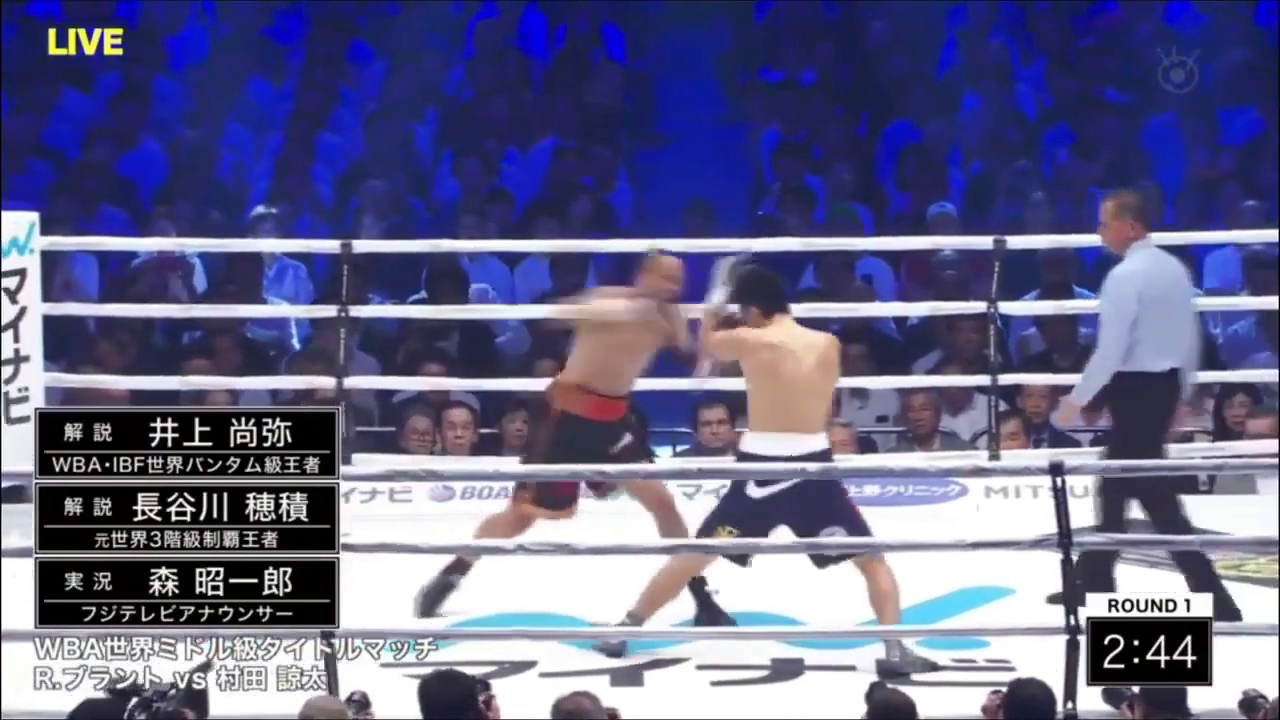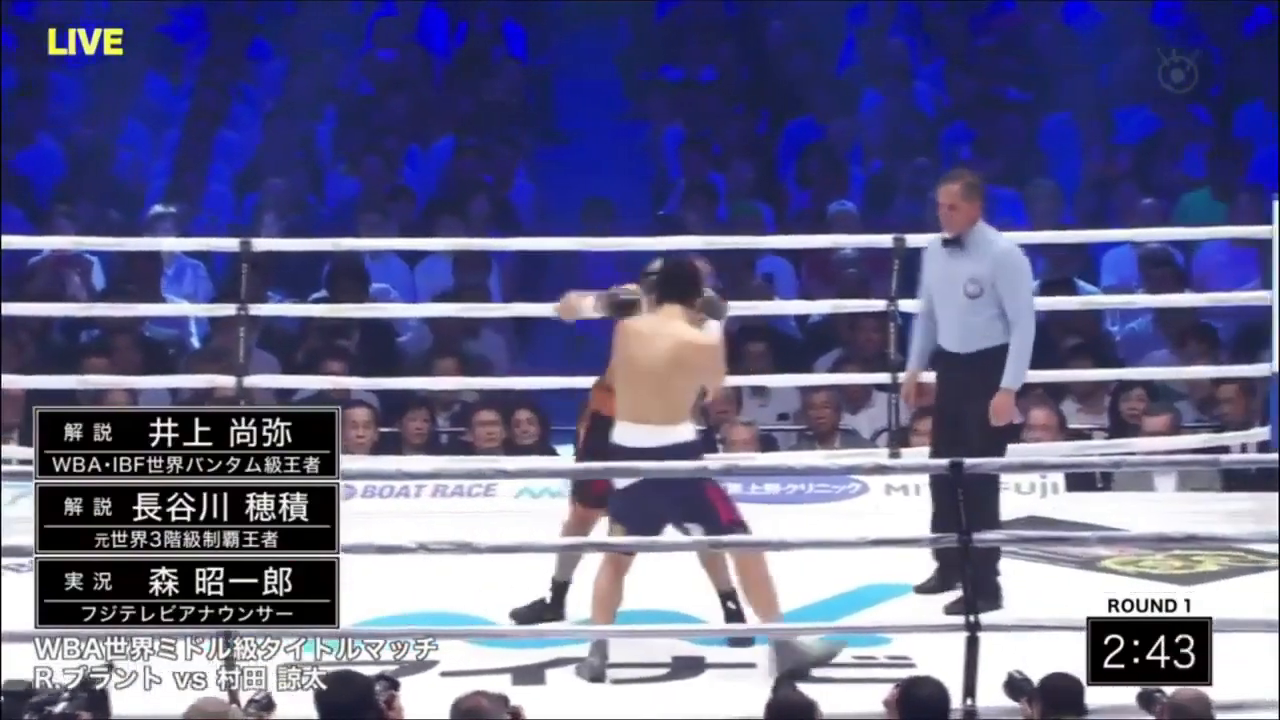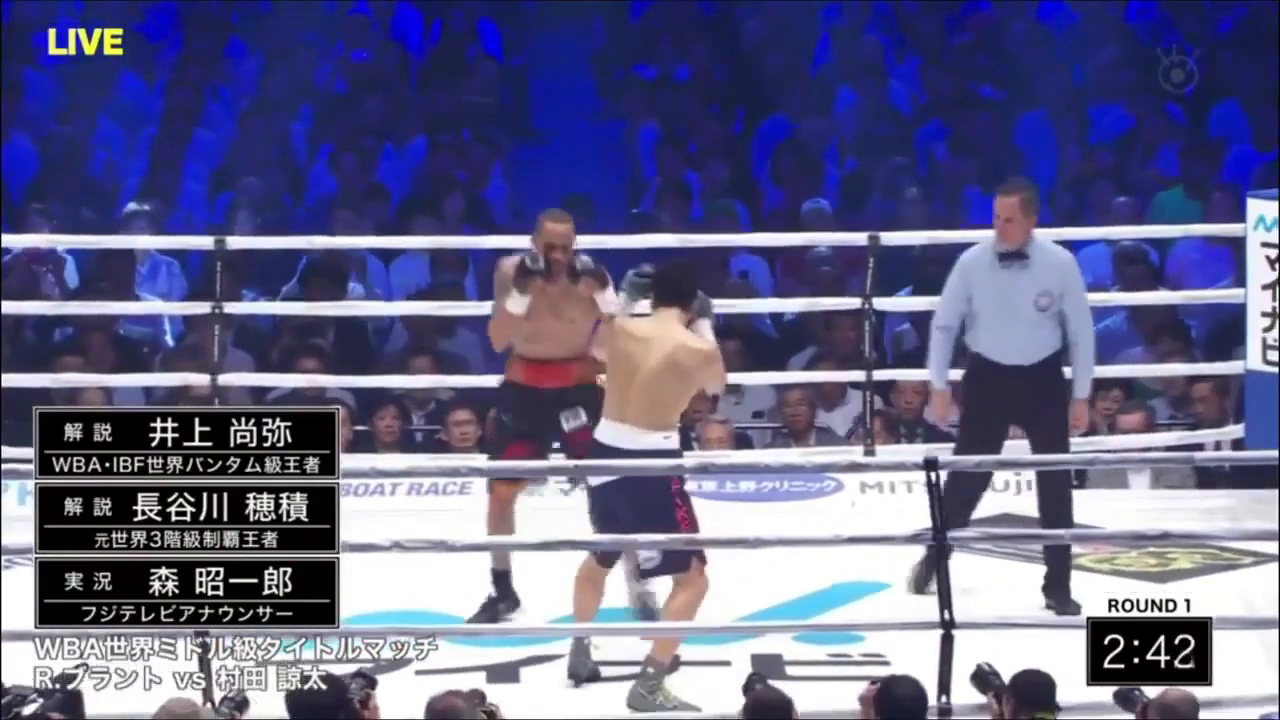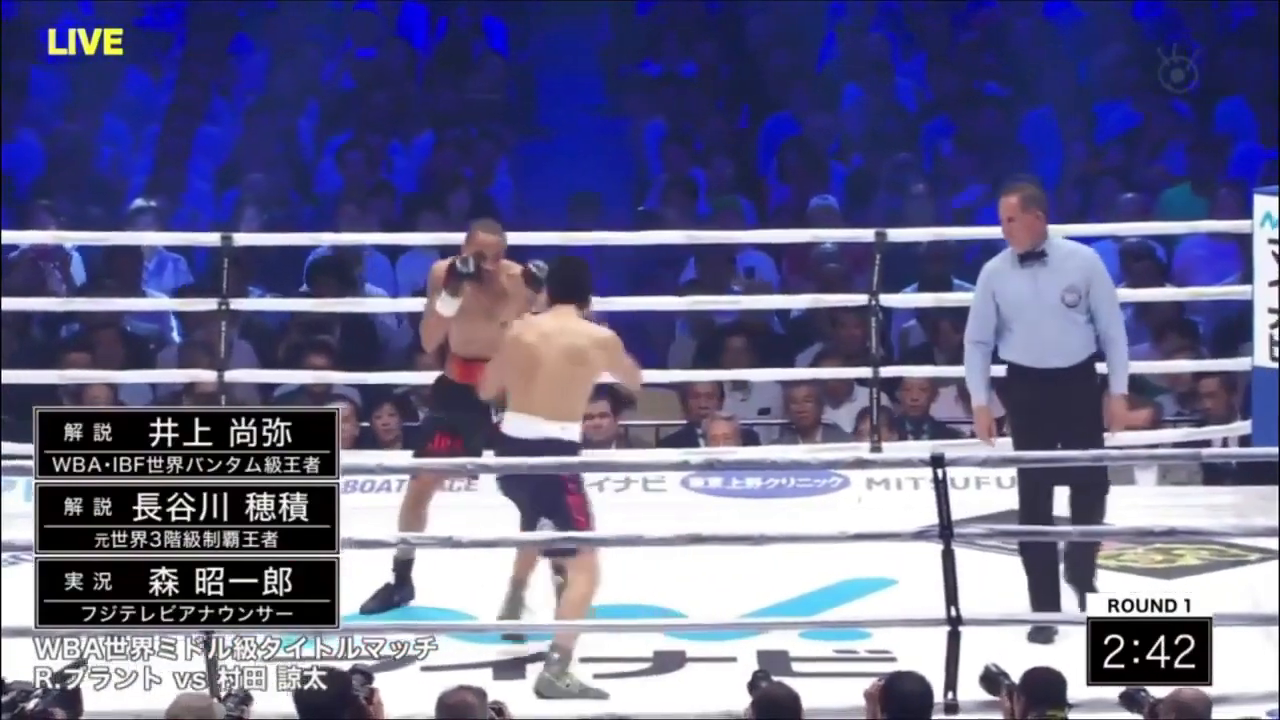
dt=0.7s
person 1, frame 1
left shoulder: (1125, 275)
right shoulder: (1174, 268)
left elbow: (1110, 348)
right elbow: (1189, 336)
left wrist: (1078, 398)
right wrist: (1183, 392)
left hip: (1137, 390)
right hip: (1164, 386)
left knee: (1160, 499)
right knee: (1116, 483)
left ankle: (1214, 597)
right ankle: (1092, 577)
person 1, frame 2
left shoulder: (1002, 254)
right shoulder: (936, 252)
left elbow: (1022, 324)
left wrist: (1008, 389)
right wrist: (914, 369)
left hip: (989, 369)
right hip: (952, 368)
left knee: (978, 478)
right knee: (943, 471)
left ankle: (984, 587)
right ankle: (952, 565)
person 1, frame 3
left shoulder: (1060, 263)
right shoulder: (972, 262)
left elbow: (1080, 331)
right elbow: (945, 325)
left wrist: (1081, 394)
right wrist: (939, 386)
left hip: (1042, 378)
right hip: (987, 377)
left knee: (1055, 483)
right knee: (966, 474)
left ankle: (1057, 585)
right ankle: (933, 557)
person 1, frame 4
left shoulder: (1083, 261)
right shoulder: (994, 273)
left elbow: (1112, 328)
right elbow: (977, 342)
left wrist: (1118, 390)
right wrist: (980, 402)
left hip: (1079, 383)
right hip: (1026, 388)
left knee: (1092, 483)
right knee: (1034, 496)
left ankle: (1080, 567)
right ankle: (1045, 606)
person 2, frame 1
left shoulder: (750, 340)
right shoulder: (829, 343)
left elbow: (703, 344)
left wrist: (719, 296)
left hip: (759, 469)
right hip: (814, 469)
left knee: (694, 554)
right knee: (871, 559)
left ankle: (626, 629)
right ankle: (894, 651)
person 2, frame 2
left shoulder: (627, 328)
right shoulder: (702, 343)
right wrist: (715, 321)
left hip: (626, 456)
right hip: (675, 457)
left knee: (615, 557)
right knee: (745, 551)
left ankle: (596, 654)
right ankle: (785, 647)
person 2, frame 3
left shoulder: (621, 330)
right shoulder: (702, 350)
left elbow: (600, 350)
right elbow: (715, 388)
left wrist: (626, 296)
right wrist: (705, 323)
left hip: (606, 458)
right hip: (653, 468)
left knee: (597, 560)
right knee: (692, 580)
left ankle: (579, 653)
right ankle: (648, 685)
person 2, frame 4
left shoulder: (520, 330)
right shoulder: (601, 339)
left elbow: (487, 389)
right elbow: (633, 382)
left hip: (513, 447)
right hip: (555, 455)
left knee: (537, 527)
right knee: (583, 569)
left ankle: (513, 603)
right ankle: (555, 670)
person 3, frame 1
left shoulder: (666, 317)
right shoulder: (614, 299)
right elbow: (569, 314)
right wrist: (632, 308)
left hip: (613, 417)
right hip: (567, 415)
left knee: (662, 502)
right knee: (523, 514)
left ankle: (701, 595)
right ankle: (454, 572)
person 3, frame 2
right shoulder: (634, 298)
right elbow: (567, 308)
right wrist: (599, 302)
right hip: (610, 413)
right knee: (583, 516)
left ankle: (731, 607)
right ankle: (556, 598)
person 3, frame 3
left shoulder: (593, 271)
right shoulder: (510, 269)
right elbow: (499, 342)
left wrist: (600, 286)
right wrist: (520, 290)
left hip: (578, 389)
right hip: (524, 389)
right knee: (501, 493)
left ankle: (638, 587)
right ankle: (502, 592)
person 3, frame 4
left shoulder: (520, 280)
right shoulder: (443, 273)
right elbow: (429, 343)
left wrist: (541, 294)
right wrist: (451, 293)
right hip: (458, 385)
right knee: (421, 483)
right ankle: (401, 579)
